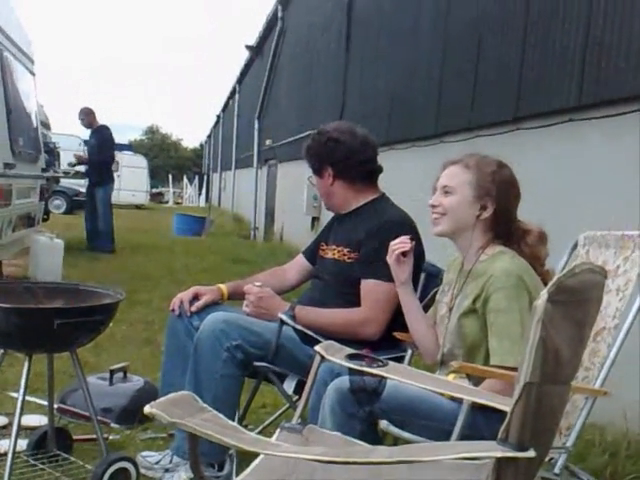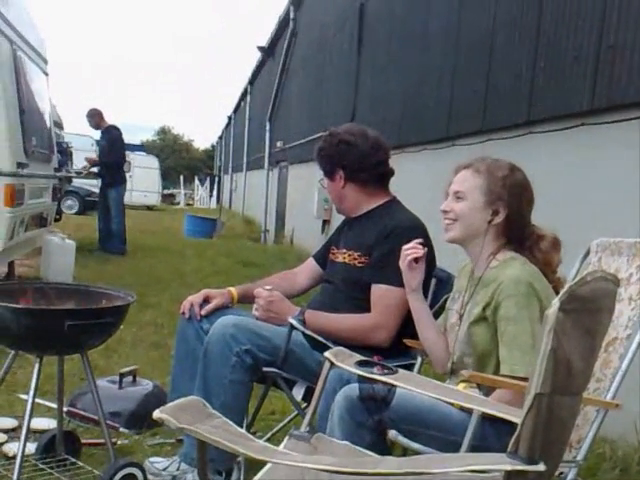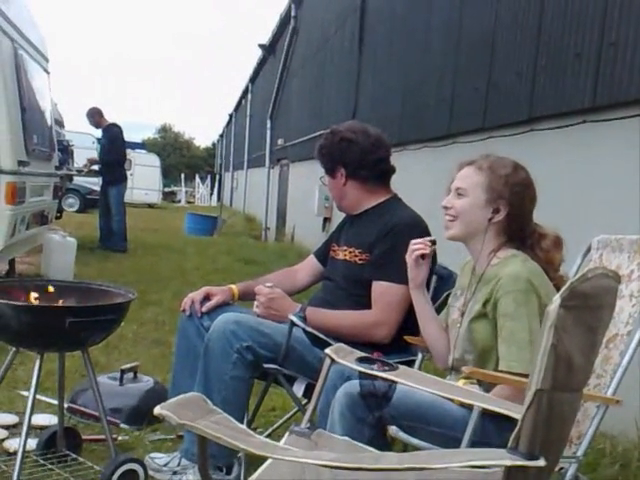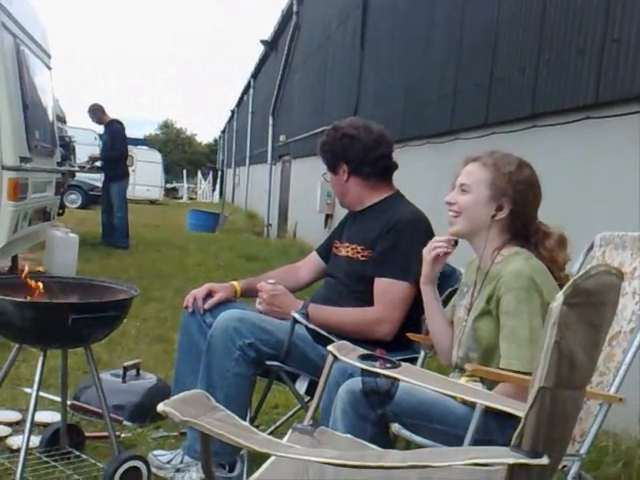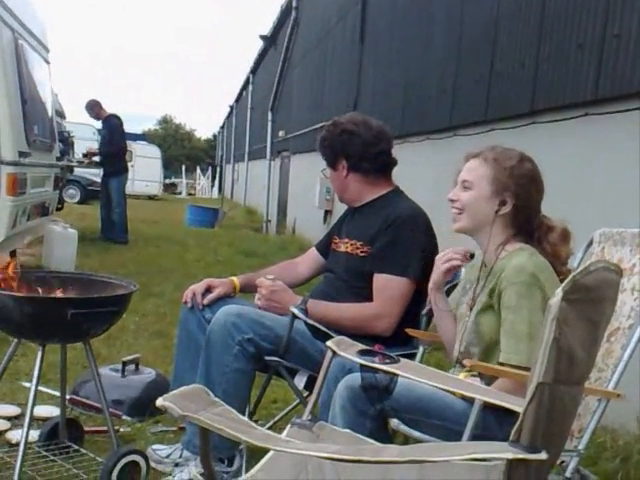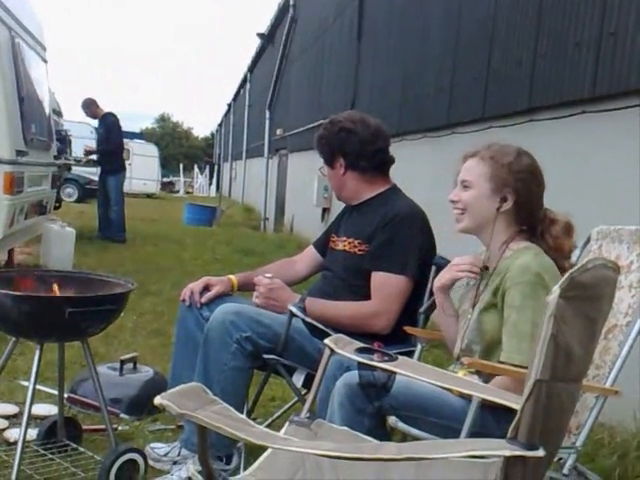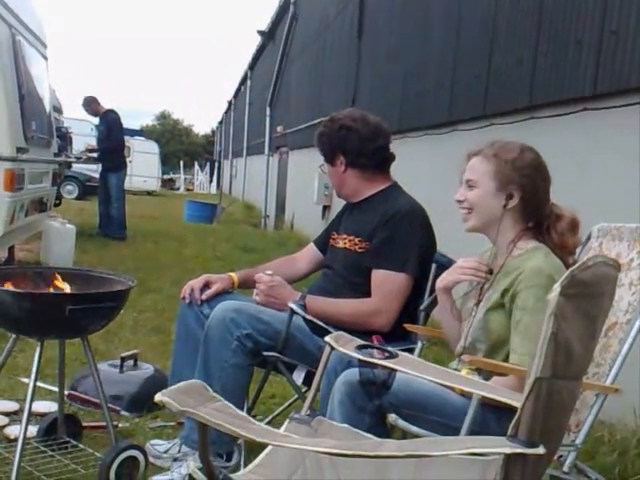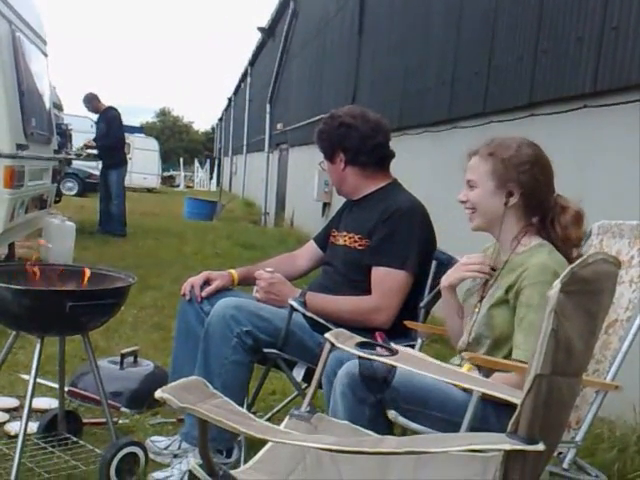
dt=0.2s
person 1, frame 1
left shoulder: (389, 225)
right shoulder: (341, 221)
left elbow: (370, 323)
right elbow: (289, 273)
left wrist: (285, 311)
right wrist: (222, 290)
right hip: (304, 330)
left knee: (221, 329)
right knee: (190, 314)
right ankle: (183, 444)
person 1, frame 2
left shoulder: (400, 230)
right shoulder: (352, 225)
left elbow: (380, 329)
right elbow: (299, 277)
left wrist: (295, 316)
right wrist: (232, 293)
right hip: (315, 335)
left knee: (231, 334)
right knee: (199, 317)
right ankle: (192, 448)
person 1, frame 3
left shoulder: (401, 227)
right shoulder: (353, 222)
left elbow: (381, 326)
right elbow: (300, 274)
left wrist: (296, 313)
right wrist: (234, 290)
right hip: (315, 332)
left knee: (232, 330)
right knee: (200, 314)
right ankle: (193, 444)
person 1, frame 4
left shoulder: (404, 223)
right shoulder: (356, 219)
left elbow: (384, 323)
right elbow: (303, 270)
left wrist: (298, 310)
right wrist: (237, 287)
right hip: (317, 329)
left knee: (234, 328)
right knee: (202, 312)
right ankle: (195, 440)
person 1, frame 5
left shoulder: (404, 220)
right shoulder: (354, 215)
left elbow: (383, 319)
right elbow: (302, 266)
left wrist: (297, 306)
right wrist: (234, 282)
right hip: (316, 324)
left knee: (233, 323)
right knee: (201, 307)
right ankle: (193, 433)
person 1, frame 6
left shoulder: (401, 218)
right shoulder: (352, 213)
left elbow: (380, 317)
right elbow: (300, 264)
left wrist: (295, 303)
right wrist: (233, 280)
right hip: (313, 322)
left knee: (231, 322)
right knee: (200, 305)
right ankle: (192, 434)
person 1, frame 7
left shoulder: (402, 216)
right shoulder: (353, 210)
left elbow: (381, 315)
right elbow: (300, 261)
left wrist: (295, 300)
right wrist: (233, 278)
right hip: (313, 320)
left knee: (231, 319)
right knee: (200, 301)
right ankle: (192, 428)
person 1, frame 8
left shoulder: (401, 213)
right shoulder: (353, 208)
left elbow: (381, 312)
right elbow: (301, 258)
left wrist: (296, 298)
right wrist: (233, 275)
right hip: (314, 317)
left knee: (231, 315)
right knee: (201, 299)
left ankle: (211, 448)
right ankle: (192, 424)
person 2, frame 1
left shoulder: (504, 274)
right shoulder: (458, 266)
left elbow: (507, 386)
right elbow: (433, 352)
left wrist: (442, 399)
right wrist: (403, 284)
left hip: (490, 416)
right hip: (455, 396)
left knee: (346, 392)
right knee: (334, 372)
person 2, frame 2
left shoulder: (515, 281)
right shoulder: (469, 273)
left elbow: (518, 396)
right elbow: (444, 361)
left wrist: (455, 408)
right wrist: (413, 290)
left hip: (500, 427)
right hip: (467, 405)
left knee: (356, 400)
right knee: (342, 379)
person 2, frame 3
left shoulder: (515, 277)
right shoulder: (471, 270)
left elbow: (517, 393)
right elbow: (446, 358)
left wrist: (458, 405)
right wrist: (416, 286)
left hip: (502, 423)
right hip: (467, 402)
left knee: (356, 396)
person 2, frame 4
left shoulder: (517, 274)
right shoulder: (477, 267)
left elbow: (519, 391)
right elbow: (450, 356)
left wrist: (455, 402)
right wrist: (427, 284)
left hip: (505, 421)
right hip: (472, 401)
left knee: (359, 393)
right knee: (349, 374)
person 2, frame 5
left shoulder: (521, 269)
right shoulder: (483, 264)
left elbow: (517, 386)
right elbow: (460, 351)
left wrist: (453, 396)
right wrist: (436, 289)
left hip: (504, 417)
right hip: (473, 396)
left knee: (358, 389)
person 2, frame 6
left shoulder: (525, 269)
right shoulder: (487, 261)
left elbow: (517, 385)
right elbow: (463, 348)
left wrist: (448, 392)
right wrist: (441, 291)
left hip: (502, 415)
right hip: (470, 393)
left knee: (356, 388)
right knee: (345, 366)
person 2, frame 7
left shoulder: (536, 271)
right shoulder: (491, 258)
left elbow: (522, 384)
right elbow: (463, 346)
left wrist: (451, 388)
right wrist: (443, 291)
left hip: (501, 413)
left knee: (357, 385)
right knee: (345, 362)
person 2, frame 8
left shoulder: (540, 268)
right shoulder: (493, 254)
left elbow: (524, 381)
left wrist: (448, 384)
right wrist: (448, 289)
left hip: (501, 409)
right hip: (468, 386)
left knee: (357, 376)
right knee: (347, 364)
person 3, frame 1
left shoulder: (105, 134)
right shoulder: (93, 134)
left elbow: (108, 159)
left wrist: (87, 159)
right wrist: (82, 160)
left hip: (103, 182)
right hip: (93, 181)
left knee: (103, 214)
right knee: (90, 214)
left ankle: (107, 245)
right ankle: (93, 243)
person 3, frame 2
left shoulder: (114, 134)
right shoulder: (104, 134)
left elbow: (119, 159)
left wrist: (98, 161)
right wrist: (94, 163)
left hip: (116, 182)
right hip: (106, 181)
left knee: (116, 215)
right knee: (103, 215)
left ankle: (119, 247)
right ankle: (105, 244)
person 3, frame 3
left shoulder: (115, 132)
right shoulder: (106, 132)
left elbow: (120, 157)
left wrist: (98, 160)
right wrist: (96, 161)
left hip: (116, 180)
right hip: (107, 179)
left knee: (117, 213)
right knee: (104, 212)
left ankle: (120, 245)
right ankle: (106, 242)
person 3, frame 4
left shoulder: (116, 128)
right shoulder: (108, 128)
left elbow: (121, 154)
left wrist: (100, 157)
right wrist: (98, 157)
left hip: (118, 176)
right hip: (109, 175)
left knee: (119, 210)
right knee: (106, 209)
left ankle: (121, 241)
right ankle: (108, 238)
person 3, frame 5
left shoulder: (114, 123)
right shoulder: (106, 124)
left elbow: (119, 148)
left wrist: (98, 152)
right wrist: (96, 153)
left hip: (117, 171)
right hip: (108, 171)
left knee: (117, 205)
right knee: (105, 204)
left ankle: (120, 236)
right ankle: (107, 233)
person 3, frame 6
left shoulder: (111, 121)
right shoulder: (102, 122)
left elbow: (116, 146)
left wrist: (95, 150)
right wrist: (94, 151)
left hip: (115, 170)
right hip: (106, 169)
left knee: (115, 203)
right knee: (103, 202)
left ankle: (118, 235)
right ankle: (105, 232)
person 3, frame 7
left shoulder: (112, 118)
right shoulder: (103, 120)
left elbow: (117, 143)
left wrist: (97, 148)
right wrist: (94, 148)
left hip: (116, 167)
right hip: (106, 166)
left knee: (116, 200)
right knee: (104, 199)
left ankle: (119, 232)
right ankle: (105, 229)
person 3, frame 8
left shoulder: (113, 116)
right shoulder: (101, 118)
left elbow: (115, 141)
left wrist: (95, 145)
right wrist: (90, 143)
left hip: (117, 164)
right hip: (107, 163)
left knee: (116, 197)
right knee: (104, 196)
left ankle: (118, 228)
right ankle: (105, 226)
